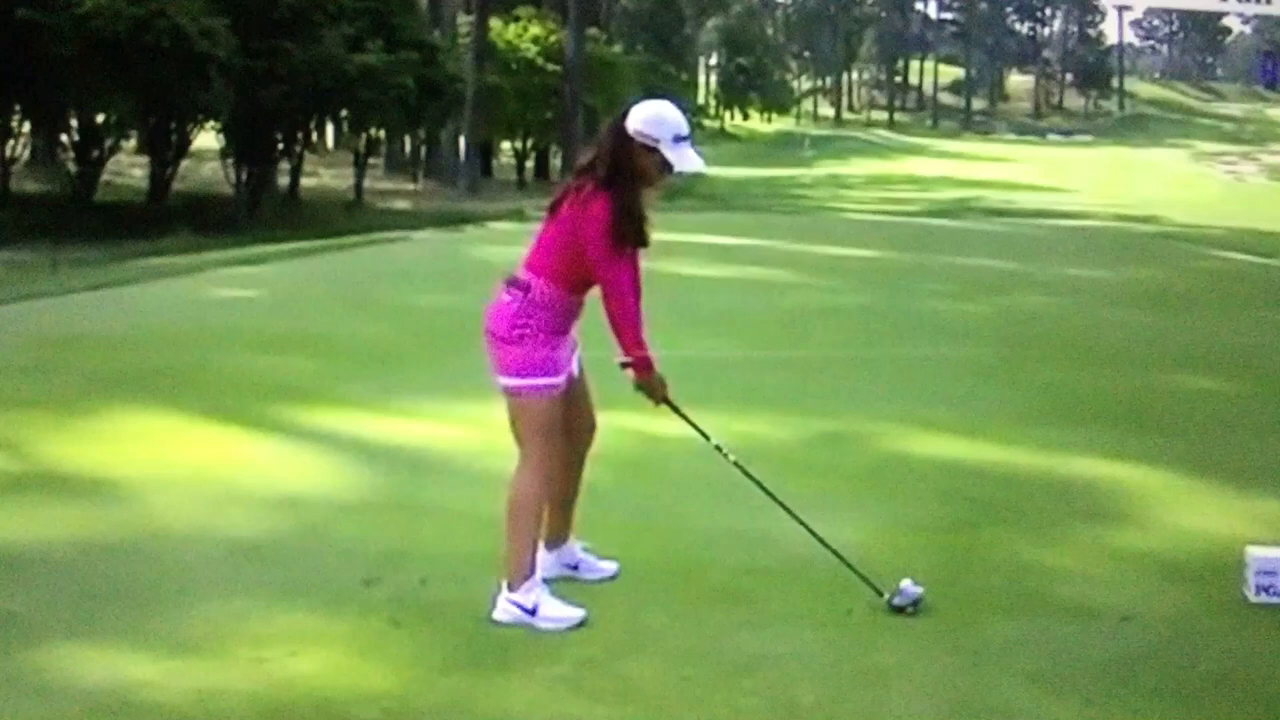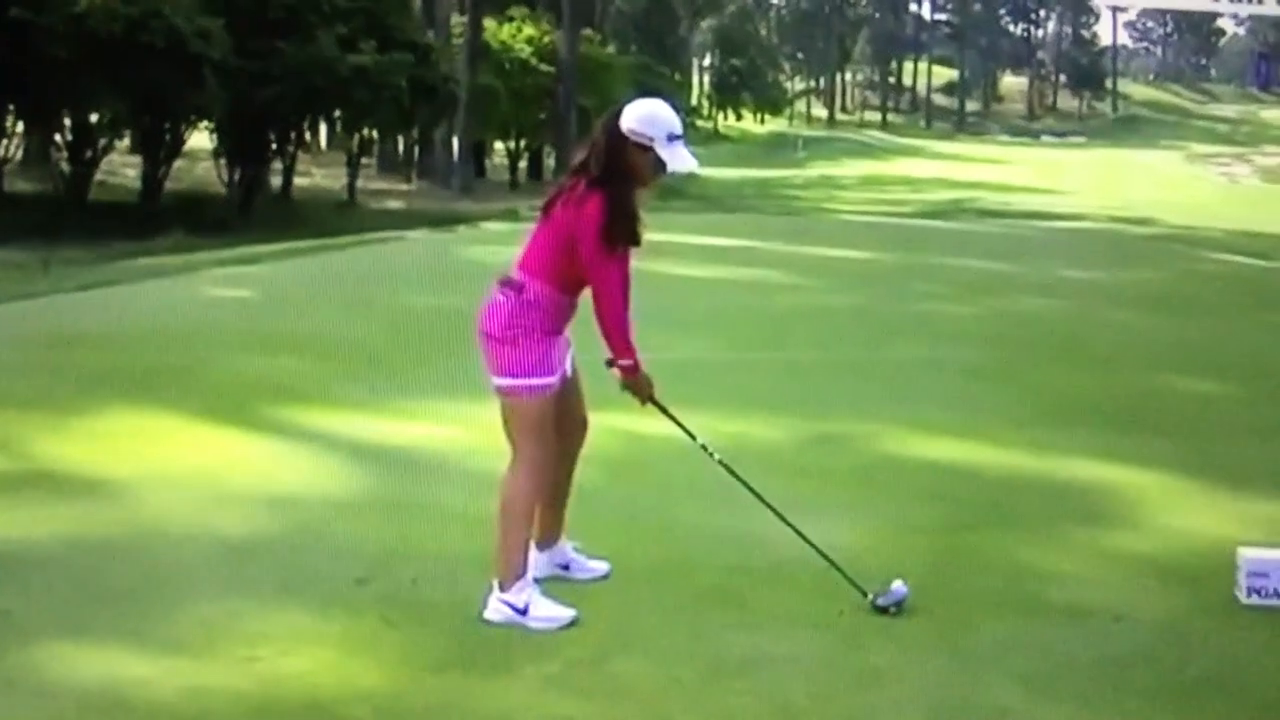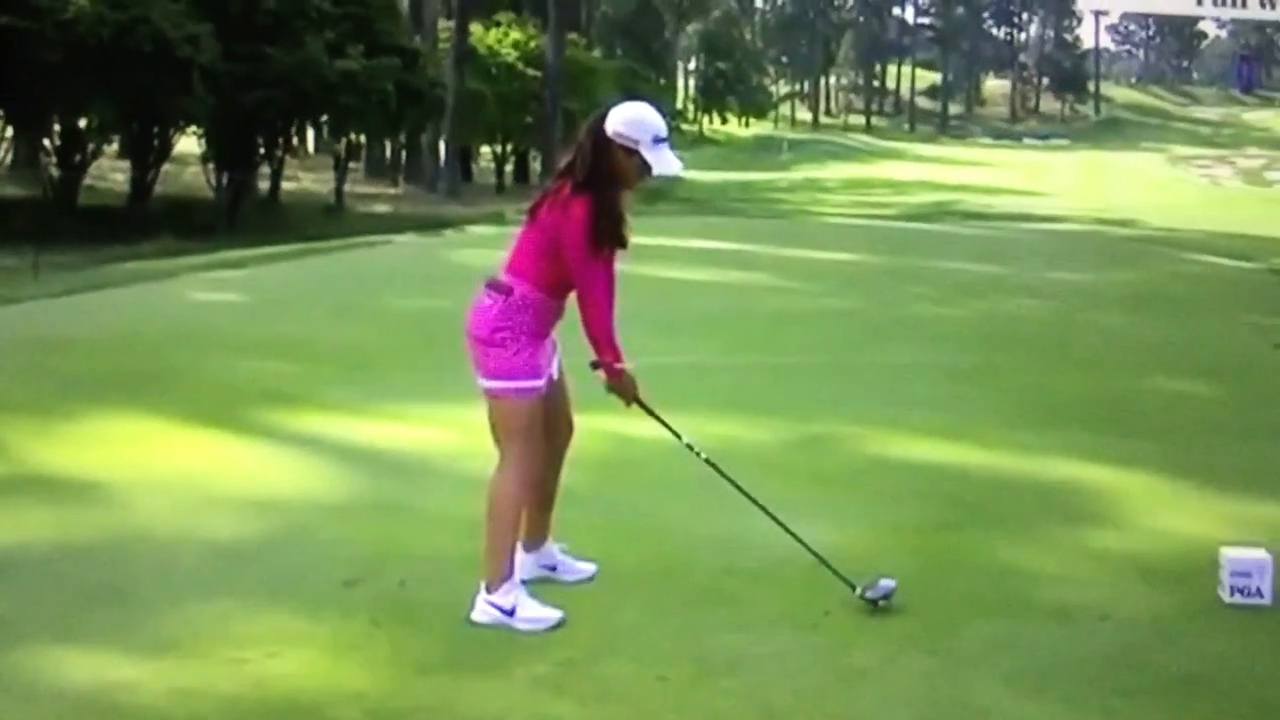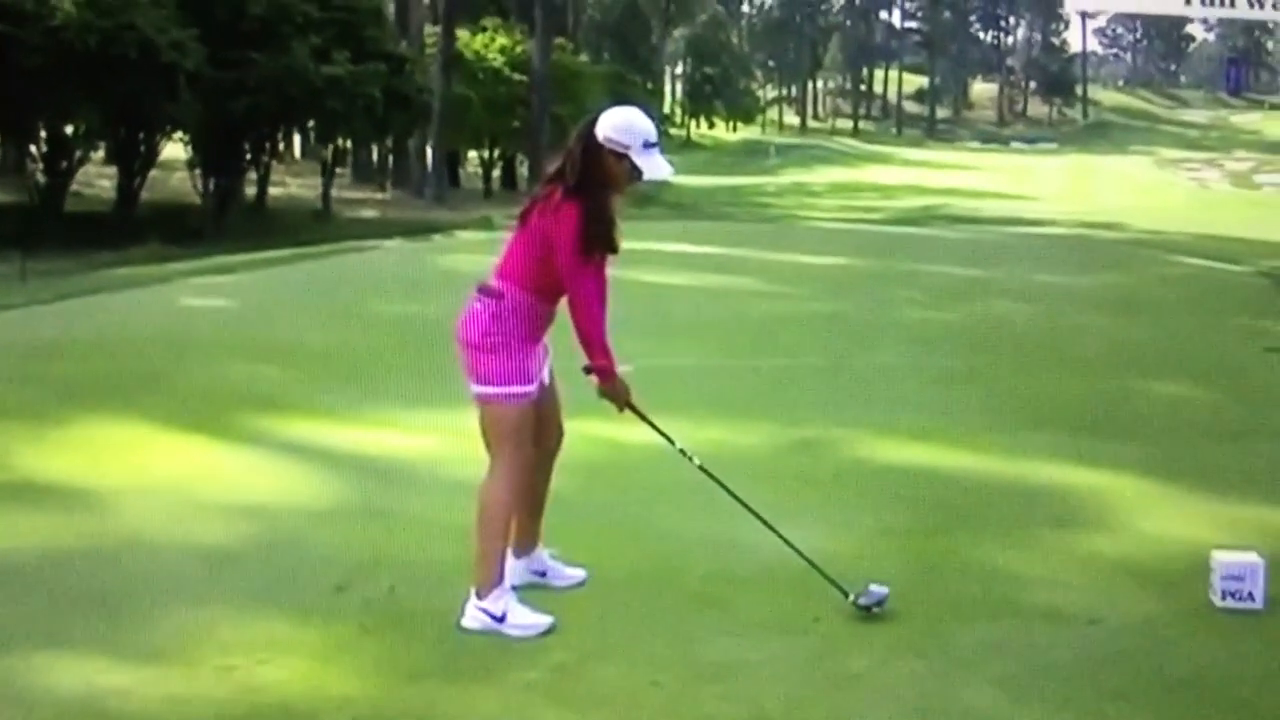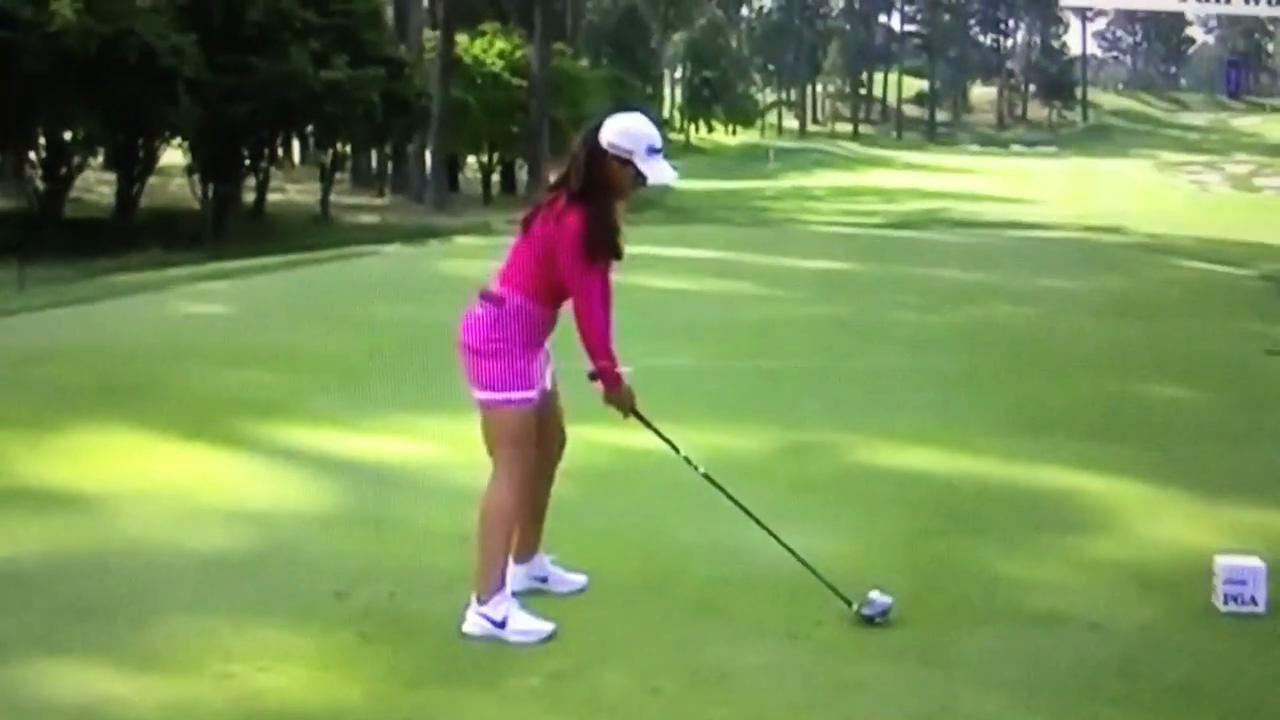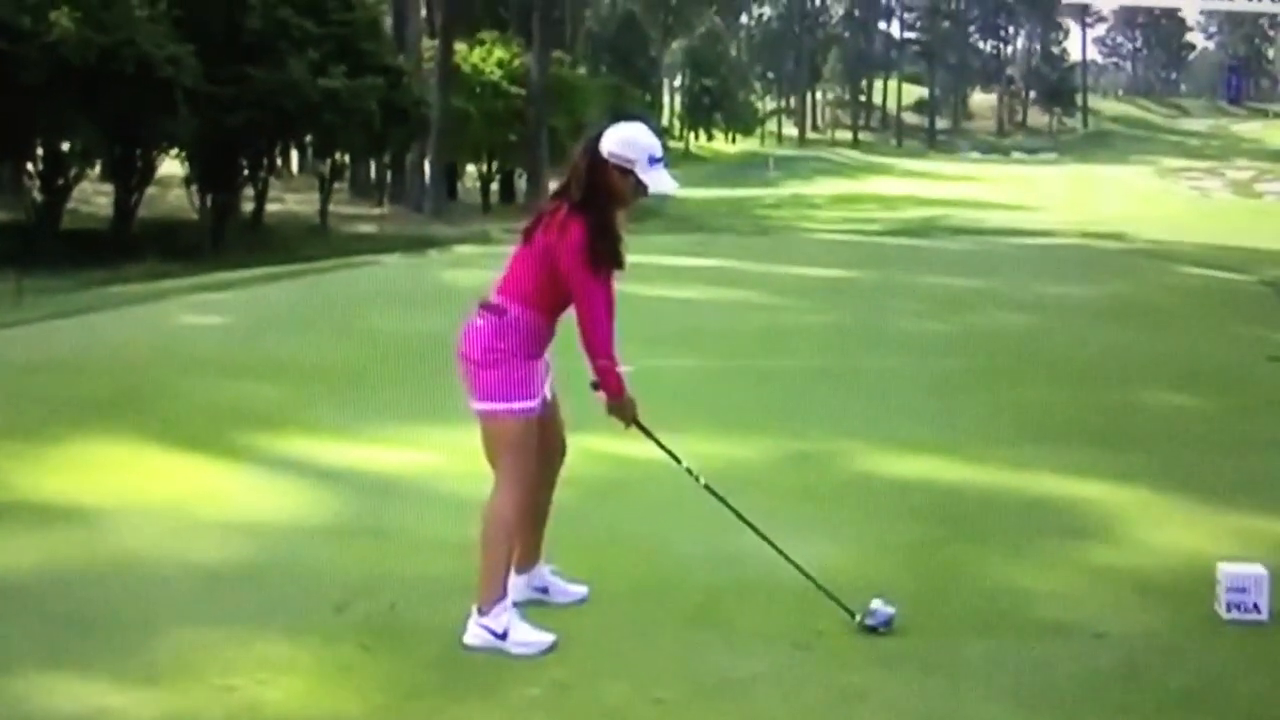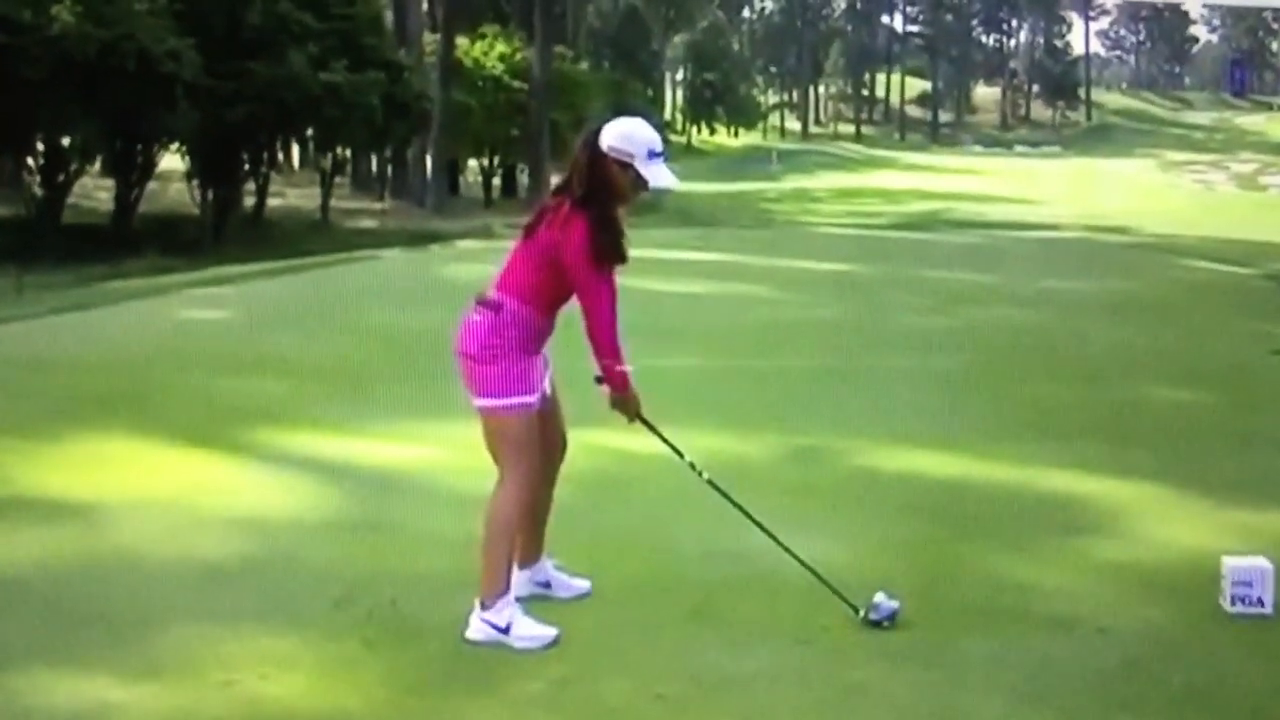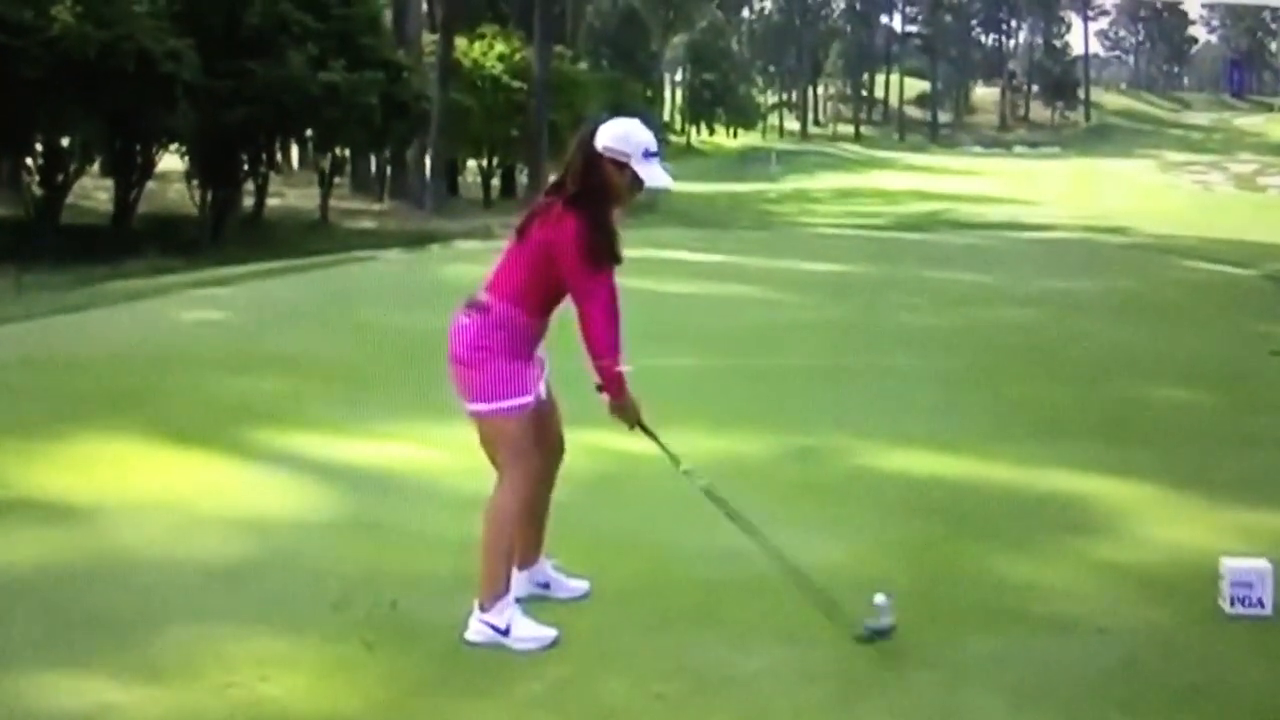
dt=0.3s
person 1, frame 1
left shoulder: (618, 198)
right shoulder: (597, 205)
left elbow: (626, 279)
right elbow: (615, 292)
left wrist: (638, 355)
right wrist: (644, 365)
left hip: (553, 324)
right hip: (525, 324)
left knee: (580, 431)
right knee: (540, 455)
left ankle: (557, 549)
right ankle: (518, 592)
person 1, frame 2
left shoulder: (612, 197)
right shoulder: (591, 204)
left elbow: (616, 279)
right elbow: (605, 292)
left wrist: (626, 355)
right wrist: (629, 365)
left hip: (546, 324)
right hip: (520, 324)
left knee: (571, 431)
right knee: (532, 455)
left ankle: (548, 549)
right ankle: (509, 592)
person 1, frame 3
left shoulder: (598, 199)
right shoulder: (576, 206)
left elbow: (601, 282)
right elbow: (590, 293)
left wrist: (611, 358)
right wrist: (613, 366)
left hip: (533, 327)
right hip: (508, 327)
left knee: (557, 434)
right knee: (519, 456)
left ankle: (535, 551)
right ankle: (496, 593)
person 1, frame 4
left shoulder: (588, 205)
right shoulder: (566, 211)
left elbow: (592, 286)
right elbow: (581, 298)
left wrist: (602, 364)
right wrist: (606, 371)
left hip: (524, 331)
right hip: (498, 331)
left knee: (547, 440)
right knee: (510, 461)
left ankle: (525, 556)
right ankle: (487, 600)
person 1, frame 5
left shoulder: (594, 210)
right shoulder: (571, 217)
left elbow: (598, 292)
right elbow: (586, 304)
left wrist: (608, 369)
right wrist: (611, 378)
left hip: (526, 336)
right hip: (500, 336)
left knee: (550, 446)
right knee: (513, 467)
left ankle: (526, 563)
right ankle: (487, 606)
person 1, frame 6
left shoulder: (595, 219)
right shoulder: (573, 226)
left elbow: (601, 302)
right elbow: (589, 313)
left wrist: (610, 375)
right wrist: (613, 387)
left hip: (525, 346)
right hip: (500, 345)
left knee: (550, 455)
right knee: (515, 477)
left ankle: (527, 573)
right ankle: (489, 617)
person 1, frame 7
left shoulder: (595, 214)
right shoulder: (575, 223)
left elbow: (604, 296)
right elbow: (595, 307)
left wrist: (614, 372)
right wrist: (619, 381)
left hip: (522, 341)
right hip: (498, 341)
left knee: (551, 450)
right knee: (518, 472)
left ankle: (530, 568)
right ankle: (491, 611)
person 1, frame 8
left shoulder: (592, 216)
right shoulder: (567, 221)
left elbow: (604, 297)
right elbow: (589, 308)
left wrist: (613, 374)
right wrist: (616, 386)
left hip: (517, 344)
right hip: (490, 343)
left knee: (549, 453)
right knee: (519, 473)
left ankle: (529, 569)
right ankle: (491, 613)
